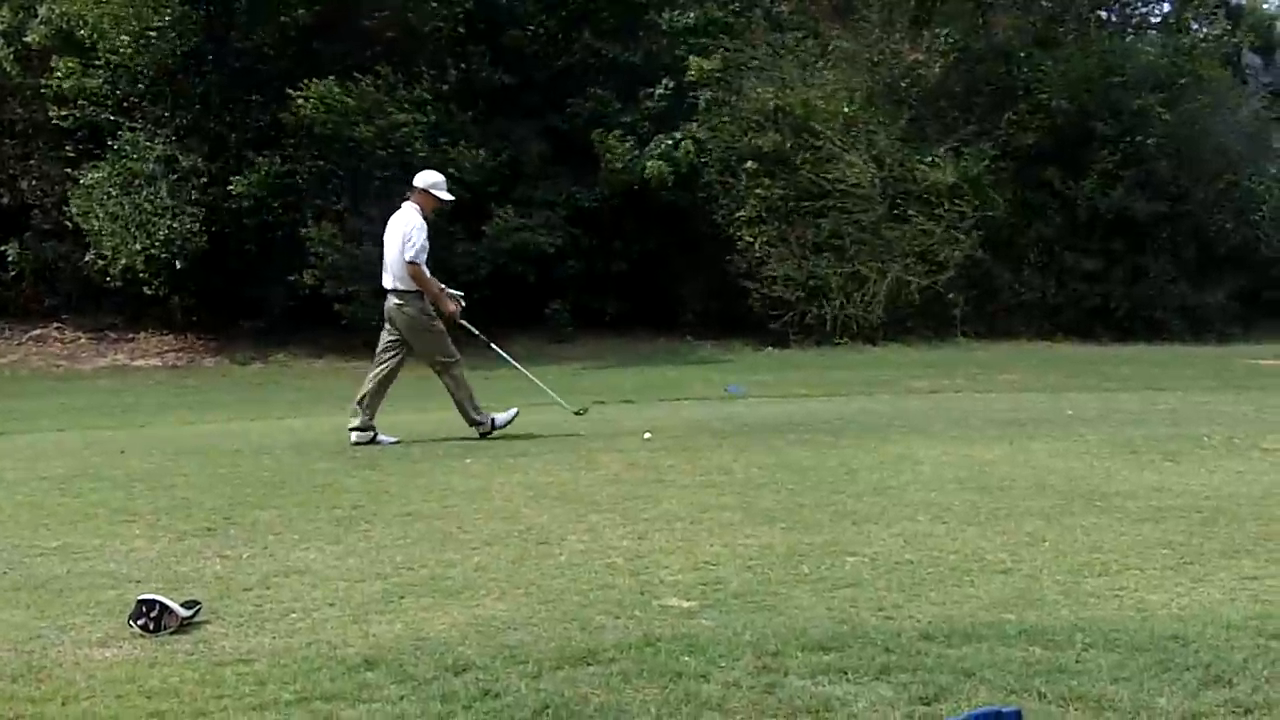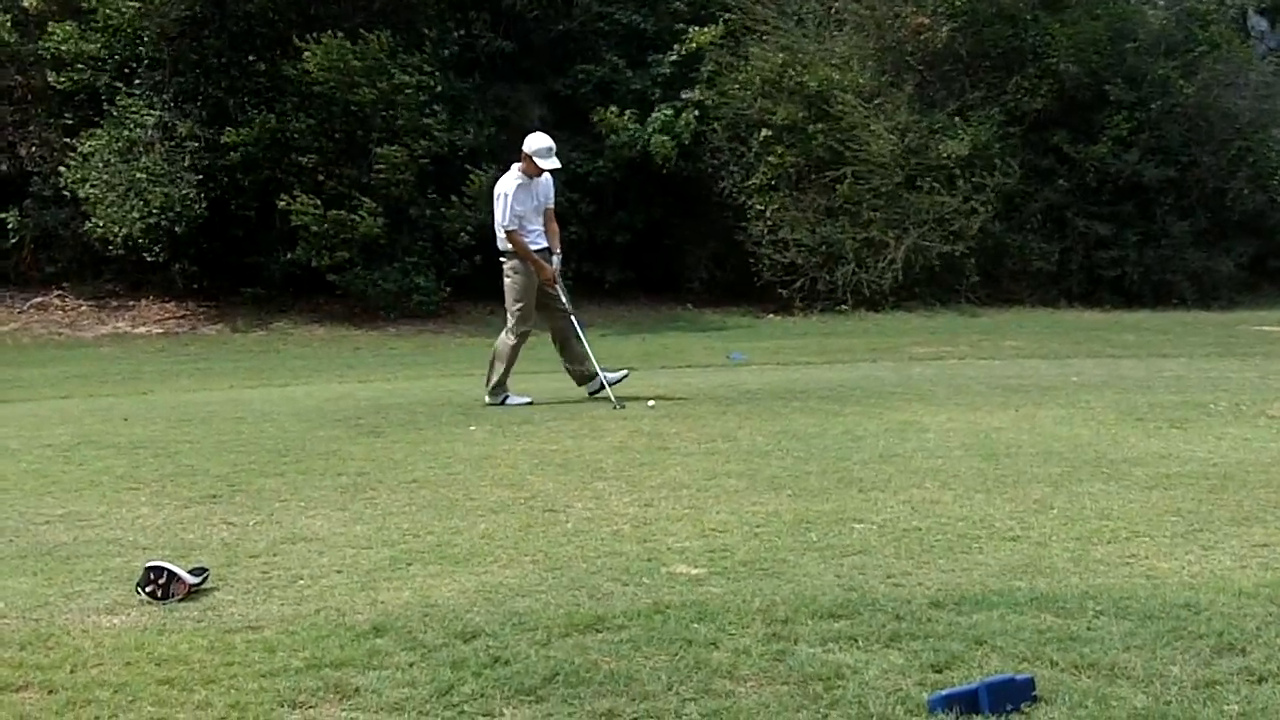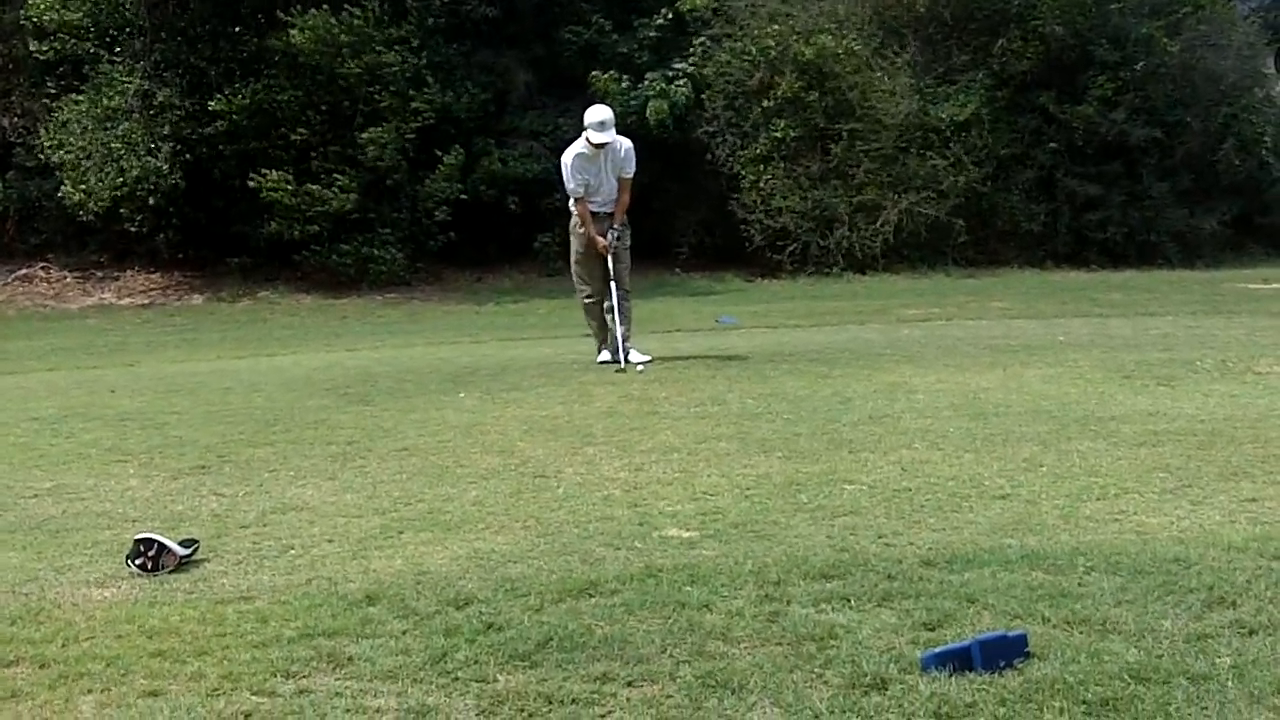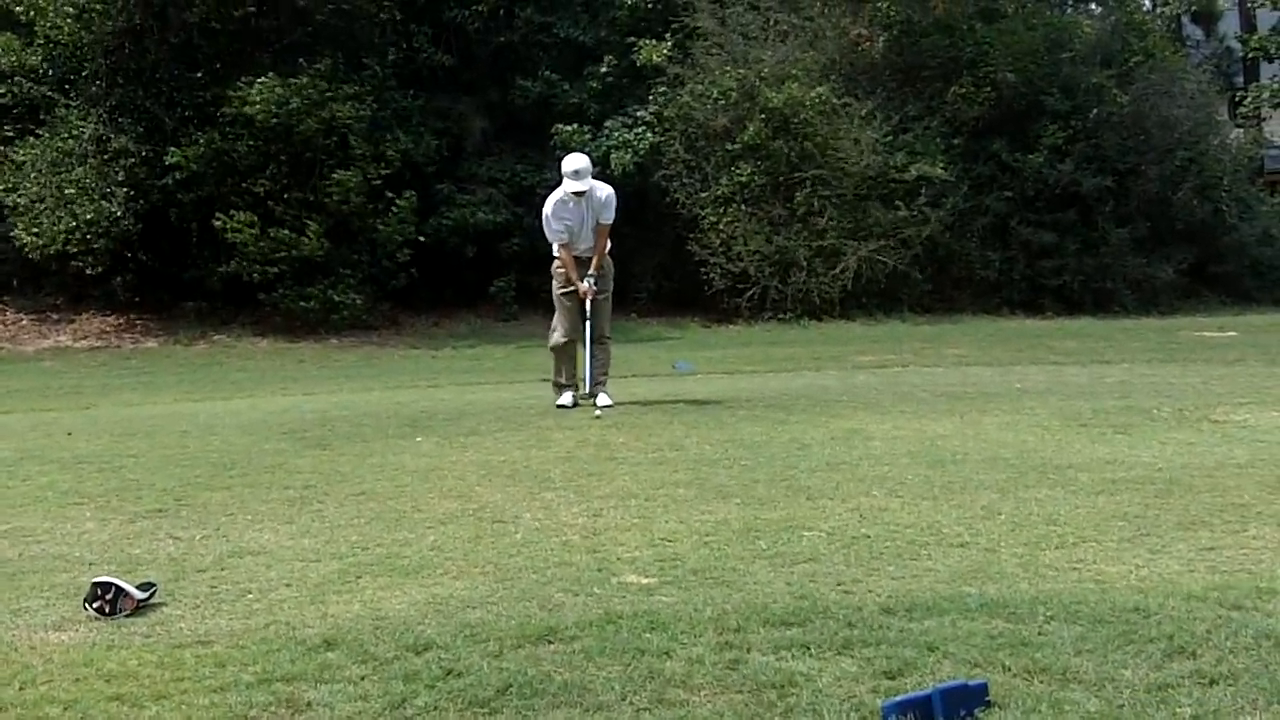
dt=0.7s
person 1, frame 1
left shoulder: (398, 218)
right shoulder: (415, 223)
right elbow: (414, 270)
left wrist: (442, 290)
right wrist: (445, 301)
left hip: (396, 301)
right hip: (414, 303)
left knee: (387, 363)
right knee: (447, 361)
left ankle: (362, 427)
right ankle: (480, 421)
person 1, frame 2
left shoulder: (545, 180)
right shoulder: (508, 187)
right elbow: (512, 236)
left wrist: (555, 253)
right wrist: (540, 266)
left hip: (541, 259)
right hip: (520, 262)
left knee: (563, 319)
right knee: (518, 327)
left ankle: (589, 378)
right ankle: (496, 391)
person 1, frame 3
left shoulder: (624, 147)
right shoulder: (572, 157)
left elbow: (624, 192)
right elbow: (579, 201)
left wrist: (615, 228)
right wrist: (594, 236)
left hip: (615, 219)
right hip: (585, 221)
left knee: (620, 286)
right knee: (590, 290)
left ankle: (623, 345)
right ankle: (604, 345)
person 1, frame 4
left shoulder: (605, 194)
right shoulder: (553, 204)
left elbow: (601, 239)
right elbow: (563, 247)
left wrist: (592, 275)
right wrist: (577, 282)
left hip: (598, 263)
right hip: (567, 264)
left knee: (600, 331)
right knee: (565, 331)
left ankle: (599, 389)
right ankle: (566, 389)
